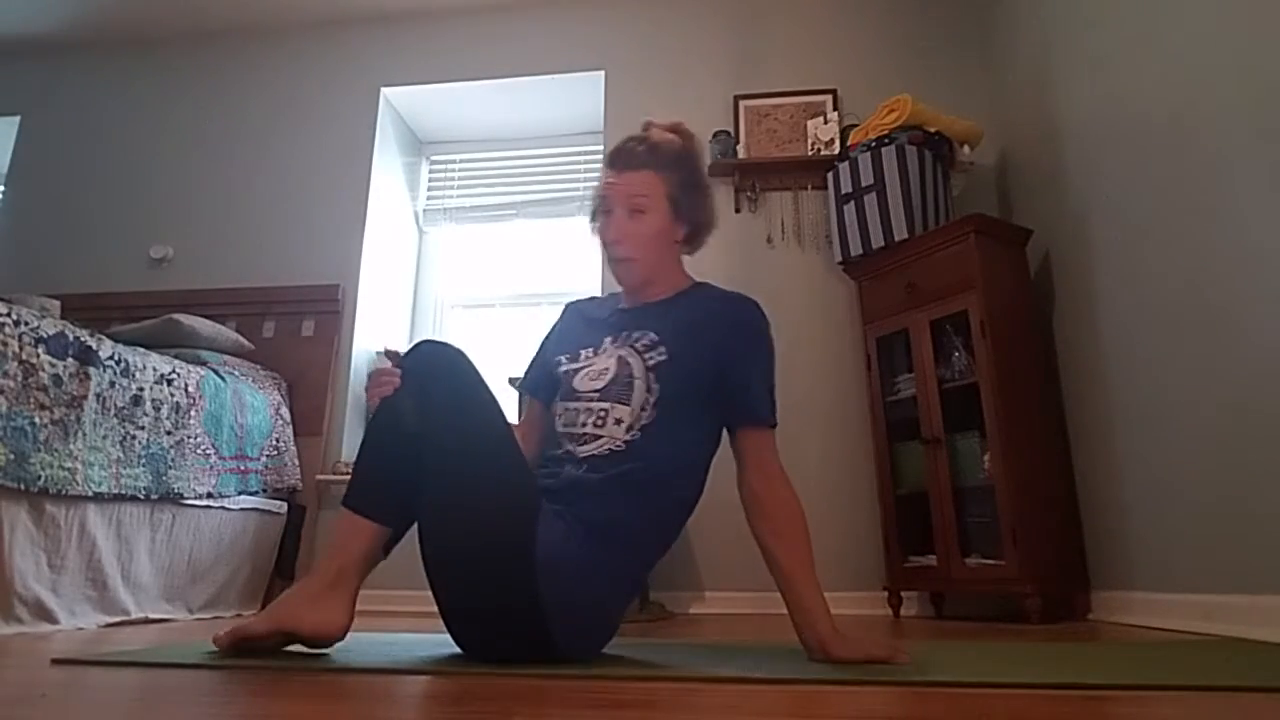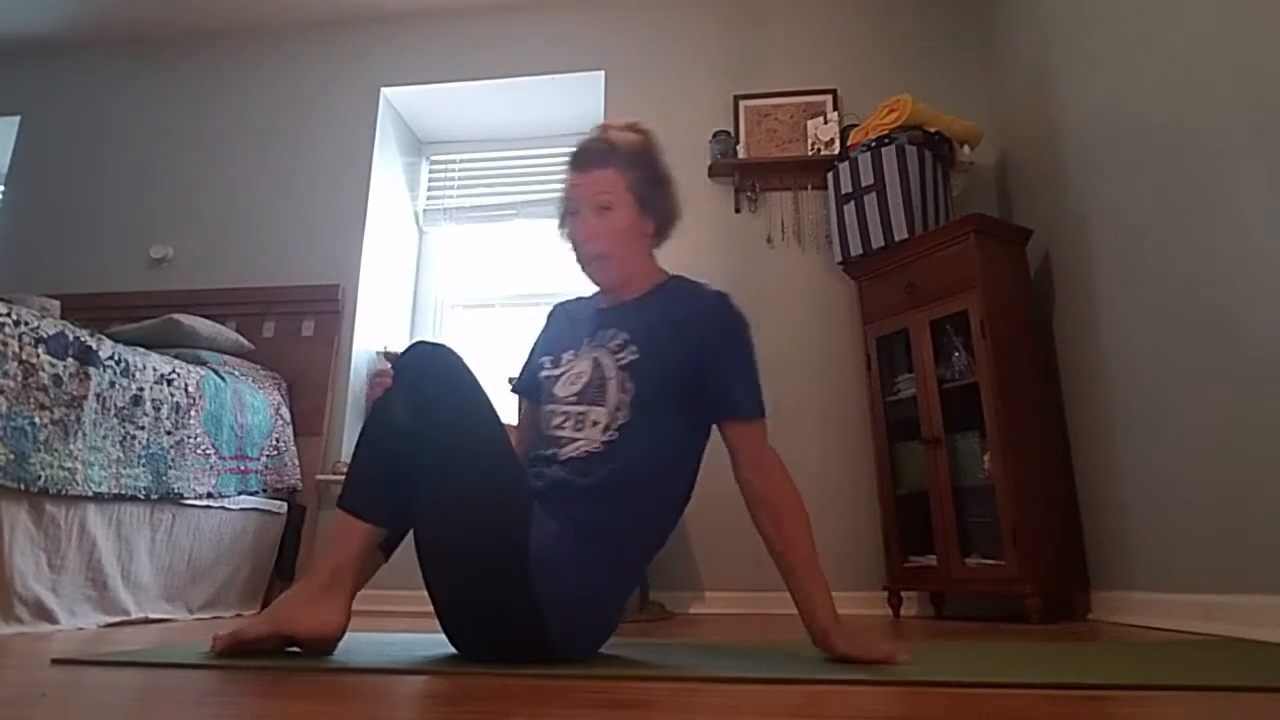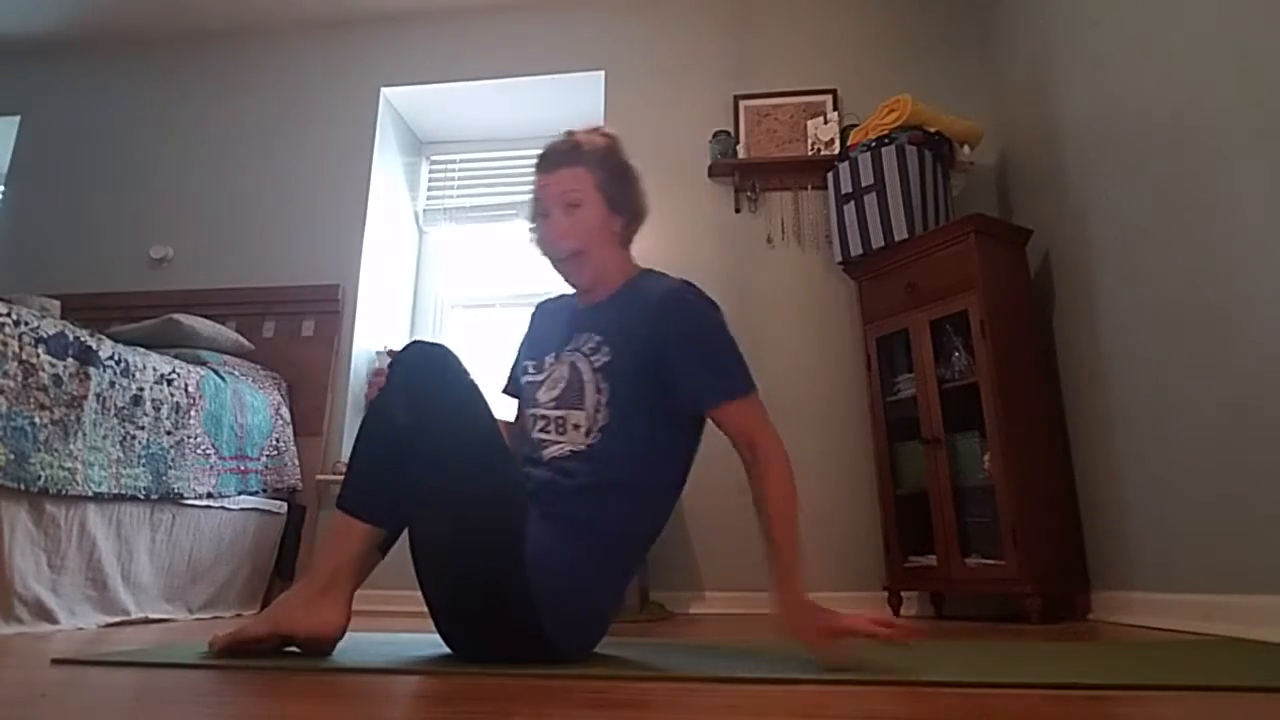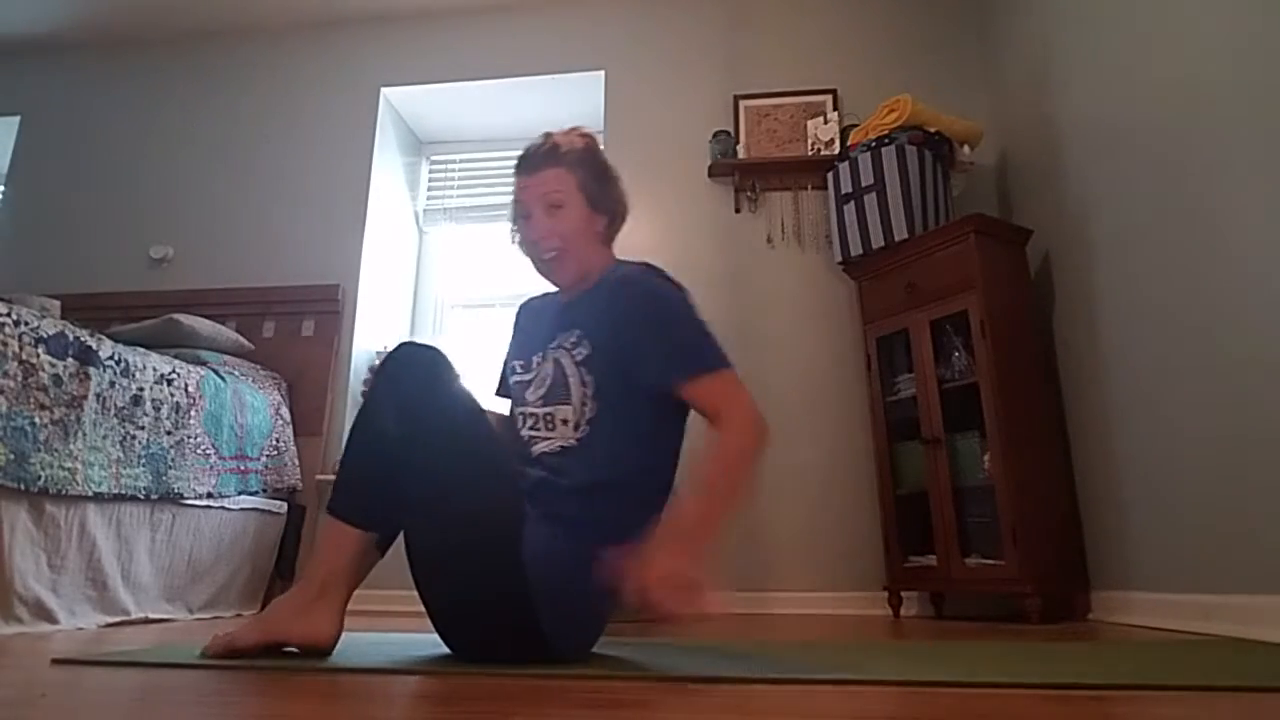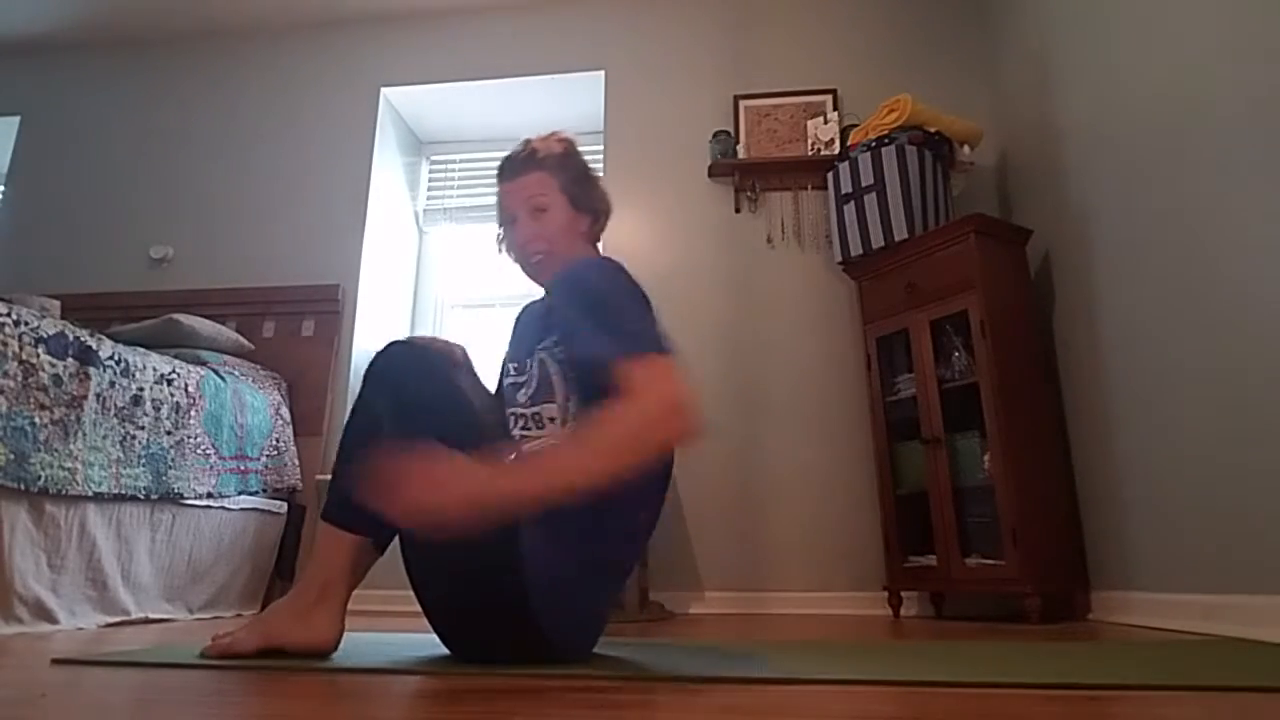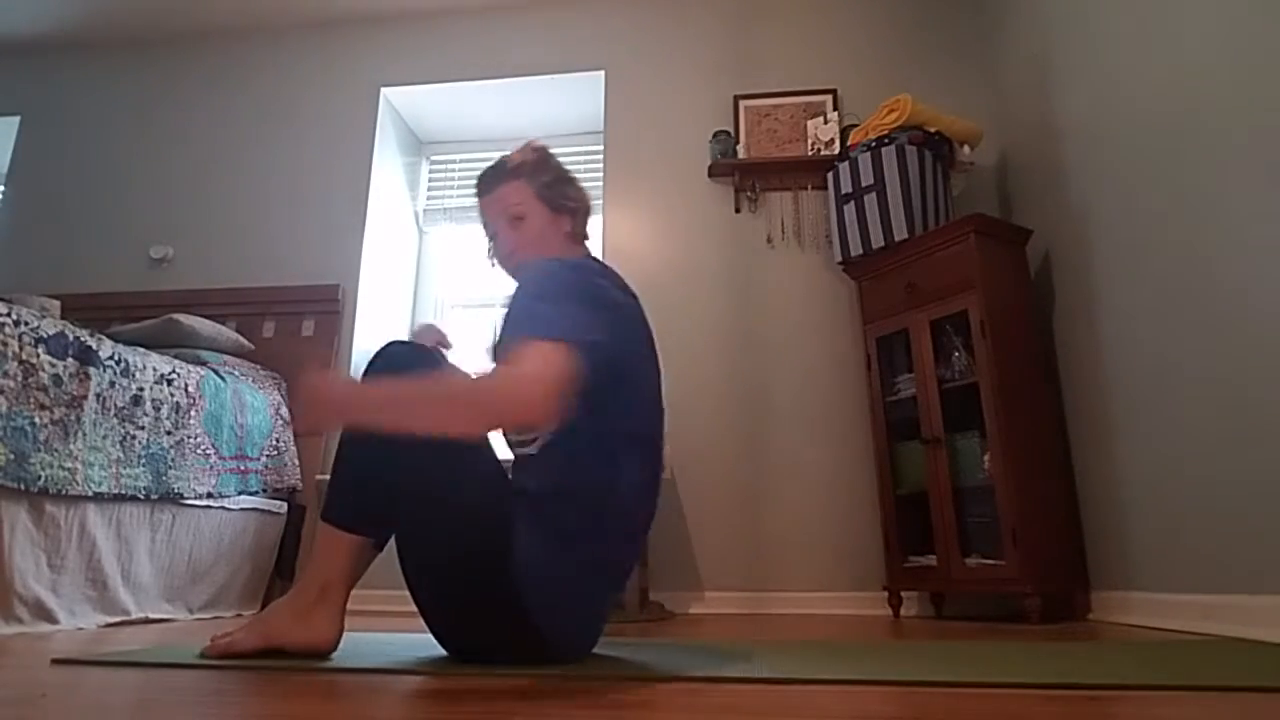
dt=0.1s
person 1, frame 1
left shoulder: (727, 322)
right shoulder: (577, 320)
left elbow: (762, 480)
left wrist: (820, 632)
right wrist: (412, 410)
left hip: (558, 597)
right hip: (510, 592)
left knee: (436, 367)
left ankle: (327, 590)
right ankle: (332, 591)
person 1, frame 2
left shoulder: (700, 316)
right shoulder: (565, 319)
left elbow: (758, 470)
left wrist: (822, 621)
right wrist: (413, 415)
left hip: (556, 597)
right hip: (520, 591)
left knee: (429, 370)
left ankle: (322, 593)
right ankle: (329, 592)
person 1, frame 3
left shoulder: (671, 307)
right shoulder: (549, 319)
left elbow: (762, 449)
left wrist: (794, 599)
right wrist: (414, 415)
left hip: (550, 595)
right hip: (512, 594)
left knee: (424, 368)
left ankle: (323, 591)
right ankle: (328, 592)
person 1, frame 4
left shoulder: (636, 294)
right shoulder: (534, 317)
left elbow: (742, 423)
left wrist: (676, 547)
left hip: (552, 594)
right hip: (527, 585)
left knee: (411, 371)
left ankle: (315, 601)
right ankle: (320, 597)
person 1, frame 5
left shoulder: (592, 286)
right shoulder: (537, 318)
left elbow: (665, 414)
left wrist: (486, 483)
left hip: (538, 597)
right hip: (521, 592)
left knee: (404, 369)
left ankle: (314, 606)
right ankle: (319, 601)
person 1, frame 6
left shoulder: (567, 281)
right shoulder: (554, 294)
left elbow: (529, 401)
left wrist: (348, 402)
right wrist: (442, 372)
left hip: (540, 597)
right hip: (551, 596)
left knee: (400, 389)
right knee: (408, 384)
left ankle: (314, 604)
right ankle: (321, 598)
